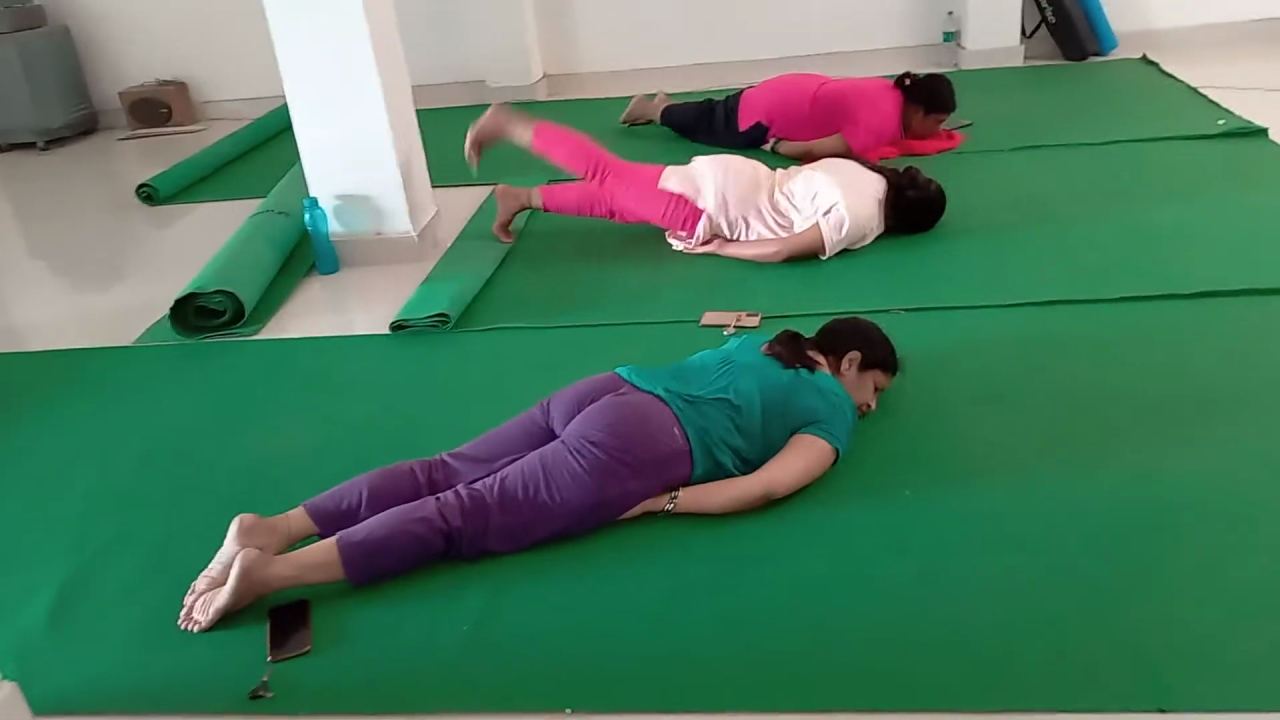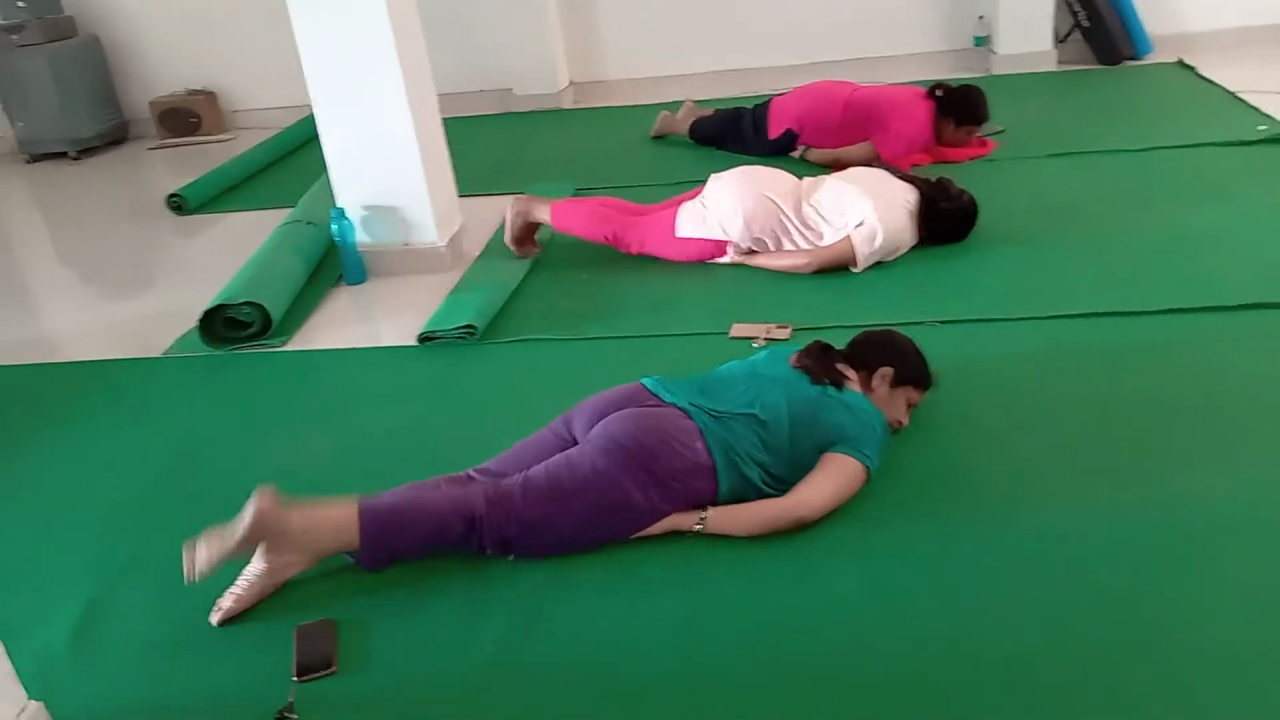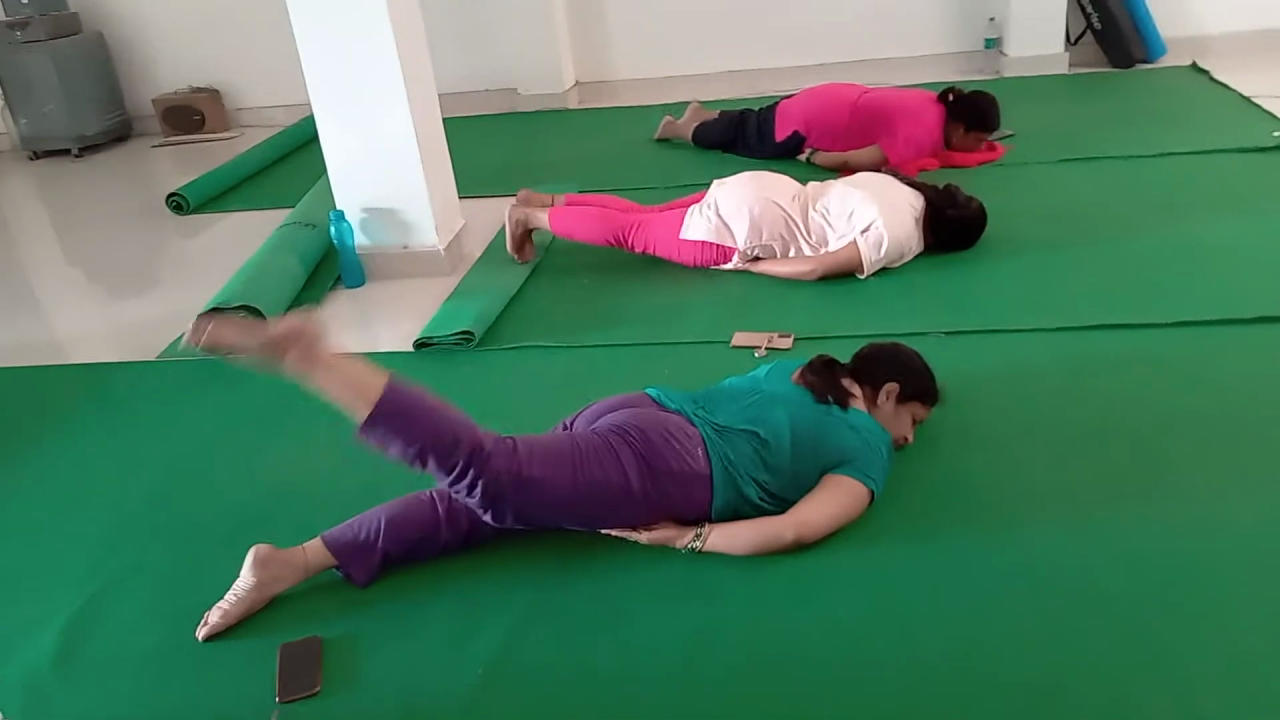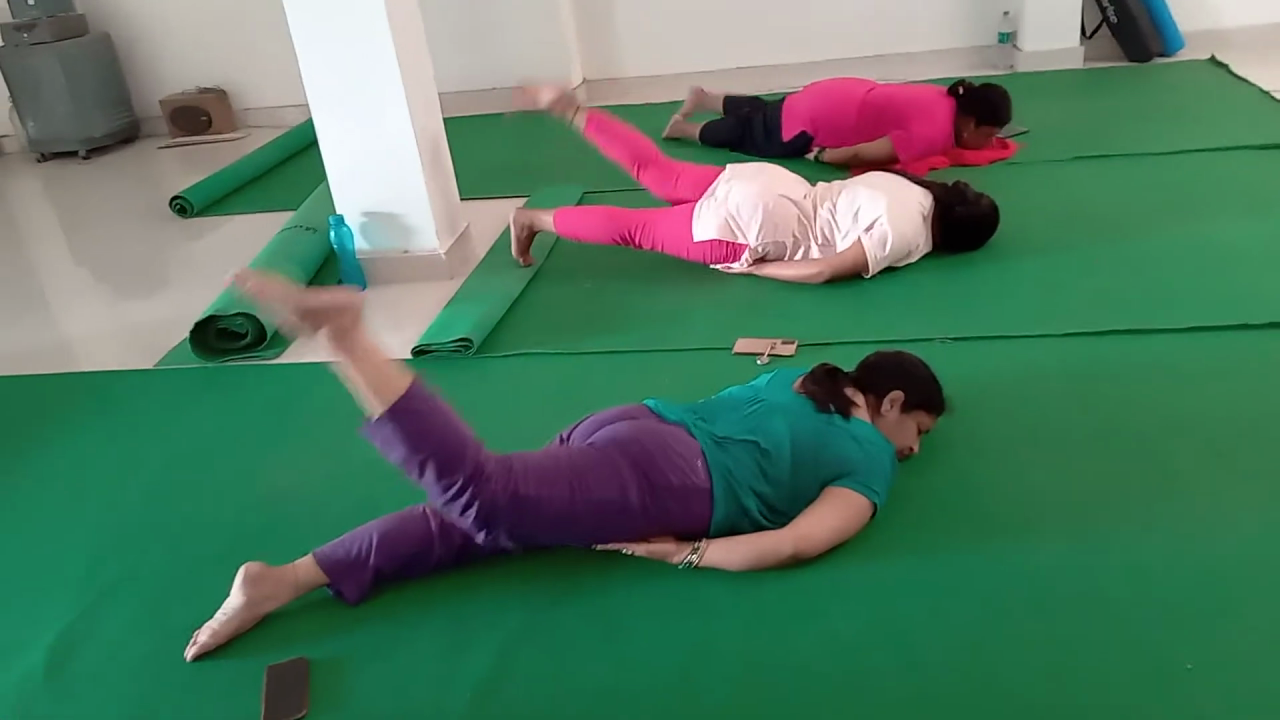
dt=0.3s
person 1, frame 1
left shoulder: (769, 344)
right shoulder: (832, 413)
right elbow: (766, 485)
right wrist: (663, 502)
left hip: (598, 393)
right hip: (636, 446)
left knee: (442, 476)
right knee: (466, 519)
left ankle: (271, 527)
right ankle: (269, 571)
person 1, frame 2
left shoulder: (795, 358)
right shoulder: (862, 430)
right elbow: (796, 510)
right wrist: (689, 519)
left hip: (624, 402)
right hip: (658, 456)
left knee: (470, 486)
right knee: (487, 515)
left ankle: (290, 544)
right ankle: (288, 522)
person 1, frame 3
left shoulder: (799, 372)
right shoulder: (867, 453)
right elbow: (795, 530)
right wrist: (686, 537)
left hip: (631, 409)
right hip: (662, 464)
left knee: (466, 509)
right knee: (488, 478)
left ankle: (286, 564)
right ankle: (299, 350)
person 1, frame 4
left shoulder: (803, 383)
right shoulder: (871, 464)
right elbow: (797, 543)
right wrist: (683, 552)
left hip: (627, 423)
right hip: (660, 479)
left knee: (458, 525)
right knee: (479, 496)
left ankle: (280, 581)
right ankle: (342, 326)
person 2, frame 1
left shoulder: (863, 173)
right shoulder: (861, 222)
right elbow: (782, 251)
right wrist: (719, 247)
left hip: (732, 176)
right hip: (716, 200)
left knee: (611, 200)
right knee: (605, 176)
left ankle: (523, 197)
right ankle: (509, 125)
person 2, frame 2
left shoulder: (894, 180)
right shoulder: (892, 232)
right elbow: (813, 261)
right wrist: (749, 259)
left hip: (760, 185)
right hip: (742, 224)
left knee: (641, 215)
right knee: (630, 233)
left ankle: (541, 210)
right ankle: (533, 210)
person 2, frame 3
left shoulder: (904, 189)
right shoulder: (898, 238)
right elbow: (817, 268)
right wrist: (752, 265)
left hip: (760, 192)
right hip: (746, 229)
left knee: (642, 218)
right knee: (633, 232)
left ankle: (546, 201)
right ankle: (532, 215)
person 2, frame 4
left shoulder: (908, 187)
right shoulder: (905, 236)
right elbow: (825, 271)
right wrist: (753, 265)
left hip: (767, 184)
right hip: (748, 224)
left knee: (652, 168)
right knee: (636, 230)
left ankle: (568, 107)
right ankle: (537, 219)
person 3, frame 1
left shoulder: (896, 91)
right shoulder: (882, 126)
right elbow: (813, 150)
right wrist: (774, 146)
left hip: (793, 92)
right hip: (766, 115)
left knee: (715, 117)
right knee: (706, 124)
left ankle: (666, 104)
right ankle: (650, 108)
person 3, frame 2
left shoulder: (928, 99)
right shoulder: (914, 133)
right elbow: (842, 158)
right wrist: (803, 154)
left hip: (823, 99)
right hip: (797, 122)
left knee: (743, 124)
right knee: (736, 133)
left ankle: (695, 112)
right ankle: (676, 124)
person 3, frame 3
left shoulder: (938, 104)
right shoulder: (923, 139)
right elbow: (849, 161)
right wrist: (810, 157)
left hip: (833, 101)
right hip: (805, 123)
left knee: (753, 125)
right knee: (742, 135)
left ankle: (702, 114)
right ankle: (680, 129)
person 3, frame 4
left shoulder: (949, 99)
right shoulder: (934, 134)
right elbow: (860, 155)
right wrist: (819, 156)
left hip: (839, 96)
right hip: (810, 123)
left knee: (761, 115)
right knee: (750, 135)
left ankle: (705, 99)
right ankle: (687, 128)
